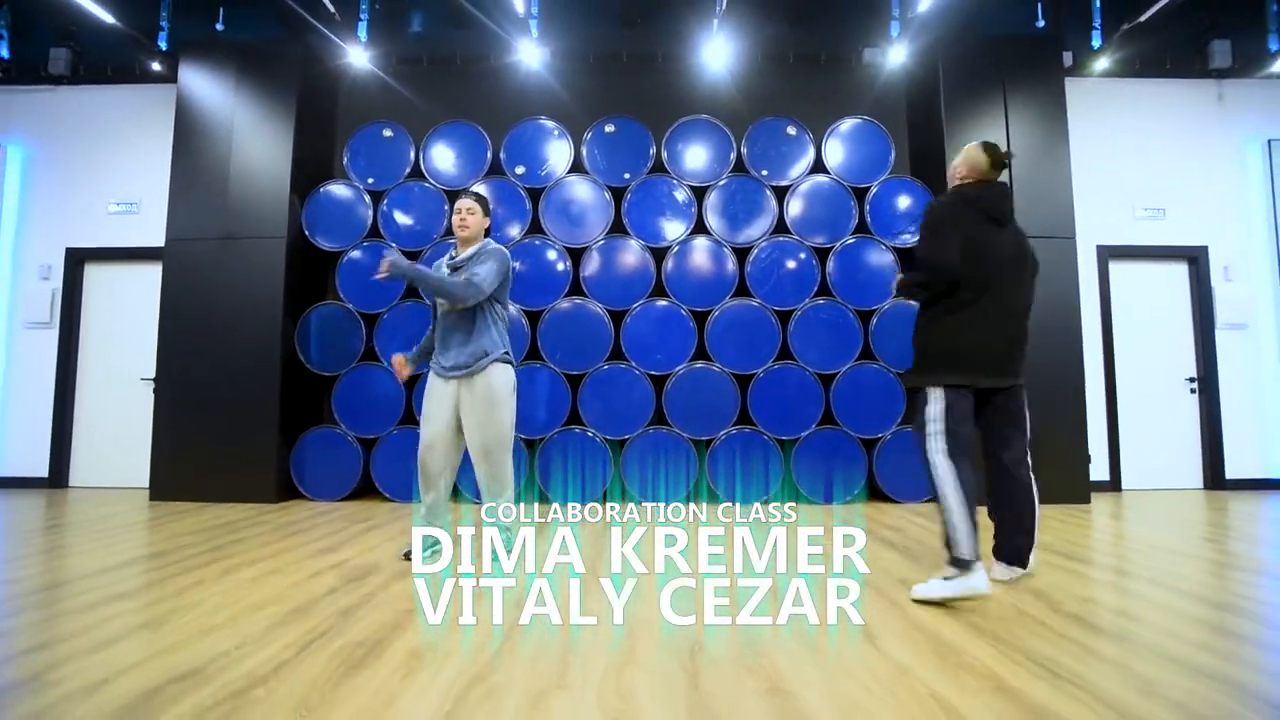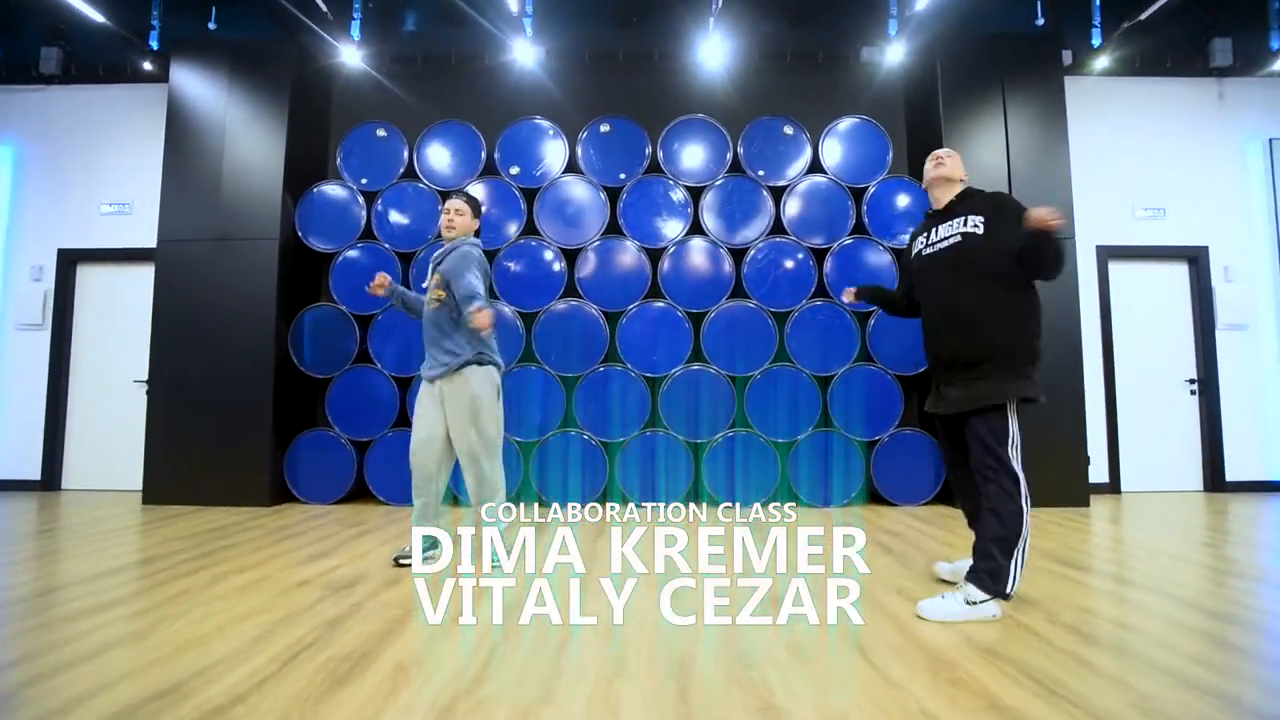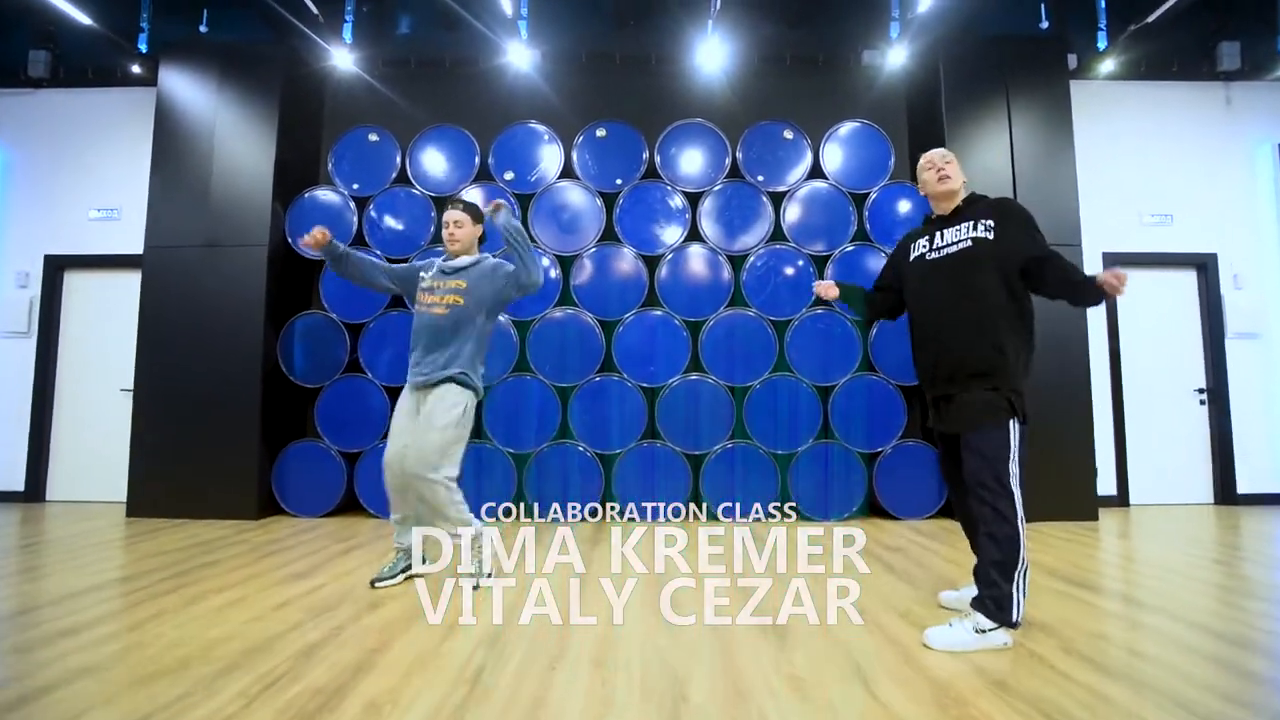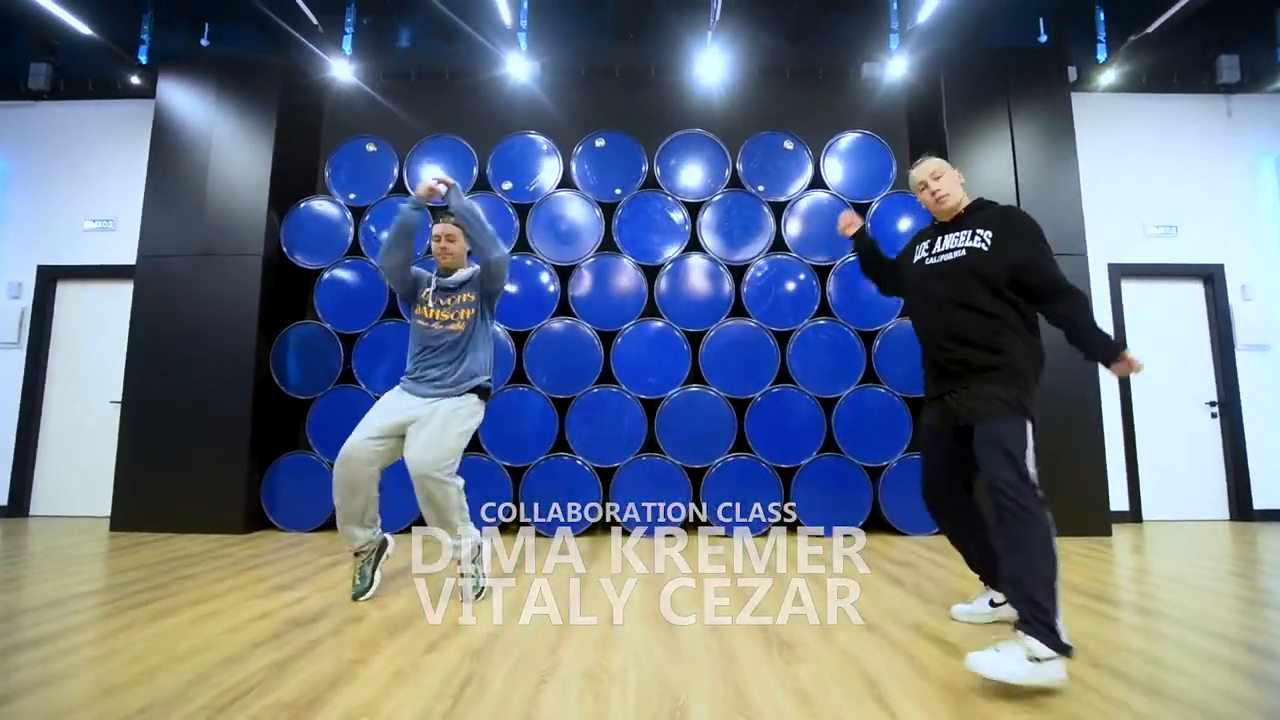
dt=0.3s
person 1, frame 1
left shoulder: (943, 213)
right shoulder: (1008, 224)
left elbow: (934, 277)
right elbow: (1027, 277)
left wrist: (907, 284)
left hip: (944, 358)
right hip: (1001, 356)
left knee: (946, 450)
right knee: (1008, 457)
left ankle: (965, 565)
right ankle: (1015, 556)
person 1, frame 2
left shoulder: (997, 209)
right shoulder: (920, 236)
left elbow: (1041, 265)
right elbow: (912, 301)
left wrist: (1045, 235)
right wrist: (865, 295)
left hip: (996, 364)
right hip: (949, 370)
left knee: (998, 468)
right knee: (964, 466)
left ankle: (988, 588)
right ankle: (991, 561)
person 1, frame 3
left shoulder: (1004, 216)
right shoulder: (911, 245)
left elbow: (1046, 273)
right elbow: (885, 303)
left wrist: (1092, 285)
right wrist: (843, 294)
left hip: (992, 379)
right hip: (941, 386)
left knee: (994, 488)
right knee: (964, 489)
left ankle: (995, 615)
right ankle: (994, 585)
person 1, frame 4
left shoulder: (1006, 224)
right shoulder: (922, 243)
left elbow: (1056, 293)
right elbow: (890, 283)
left wrist: (1104, 347)
right wrist: (861, 240)
left hip: (1002, 383)
right hip: (947, 389)
left knee: (1011, 487)
right knee: (942, 494)
left ankle: (1042, 642)
right ankle: (1008, 587)
person 2, frame 1
left shoulder: (494, 255)
right shoulder: (438, 268)
left elbow: (466, 292)
left wrist: (404, 269)
right wrist: (413, 358)
left hip: (487, 372)
right hip: (442, 374)
left knee: (491, 456)
right knee: (433, 454)
left ankle: (501, 538)
right ankle: (432, 535)
person 2, frame 2
left shoulder: (465, 254)
right shoulder: (442, 260)
left elbow: (469, 291)
left wrist: (479, 309)
right wrist: (393, 291)
left hip: (472, 371)
right hip: (435, 374)
left knee: (479, 458)
right knee: (426, 456)
right ankle: (427, 539)
person 2, frame 3
left shoulder: (491, 272)
right shoulder: (427, 270)
left elbow: (531, 281)
right elbow: (382, 275)
left wrist: (507, 221)
right wrist: (332, 250)
left hip: (452, 387)
right hip: (418, 386)
left knee: (426, 470)
right knee: (398, 465)
left ankle: (474, 544)
right ankle: (409, 551)
person 2, frame 4
left shoulder: (485, 280)
right shoulder: (413, 280)
left elbow: (497, 257)
right elbow: (390, 260)
left wrist: (457, 200)
right wrist: (418, 202)
left hip: (460, 398)
right hip: (409, 393)
left knee: (427, 465)
right knee: (355, 457)
left ankle: (468, 552)
right ankle: (366, 545)
